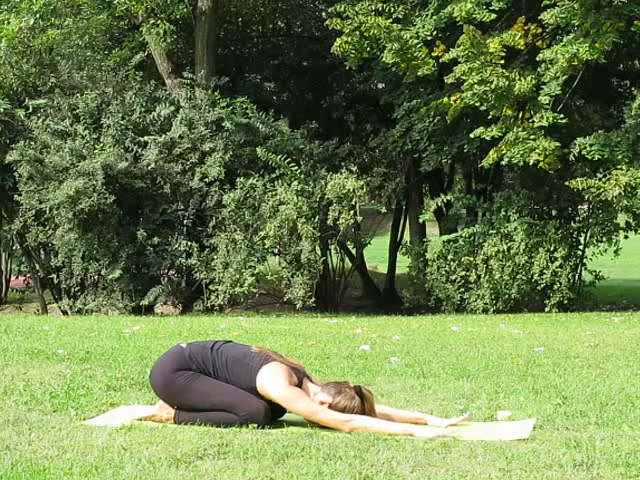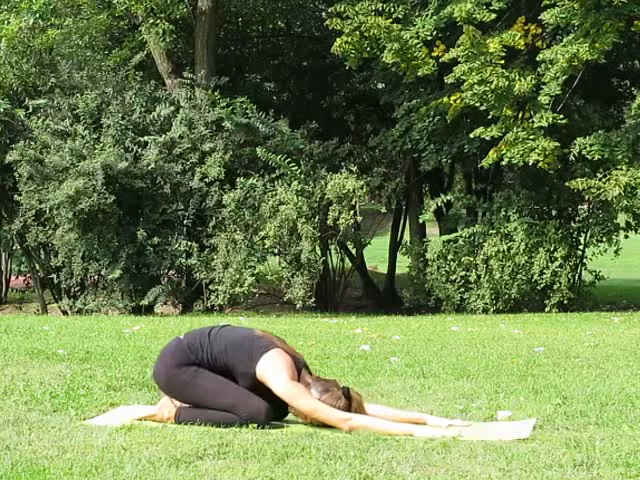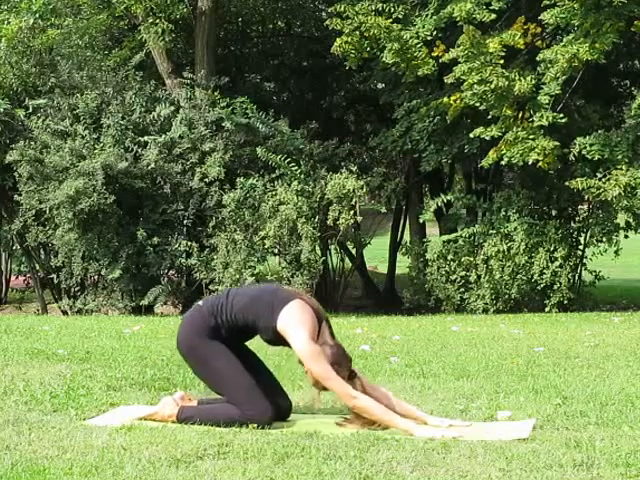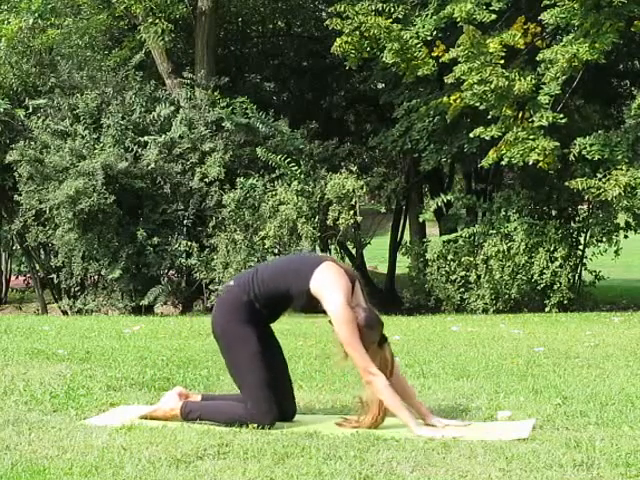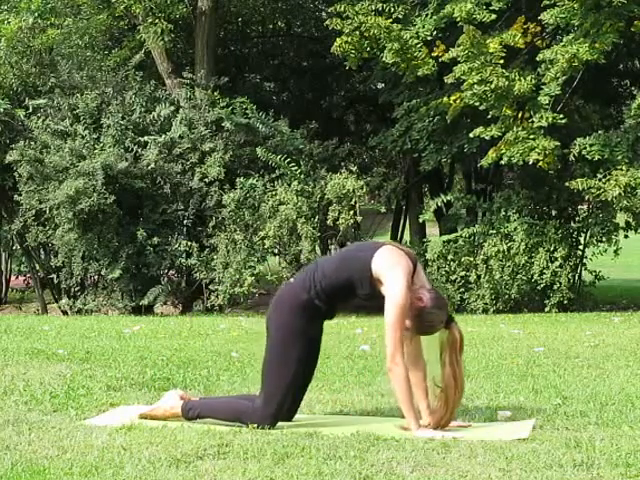
dt=1s
person 1, frame 1
left shoulder: (307, 384)
right shoulder: (283, 387)
left elbow: (369, 408)
right elbow: (348, 422)
left wrist: (431, 419)
right wrist: (415, 430)
left hip: (195, 360)
right hip: (172, 370)
left knee: (273, 410)
right knee: (255, 413)
left ankle: (183, 404)
right ankle: (174, 414)
person 1, frame 2
left shoulder: (304, 379)
right shoulder: (284, 381)
left elbow: (363, 406)
right elbow: (345, 420)
left wrist: (429, 418)
right wrist: (416, 431)
left hip: (200, 359)
right hip: (175, 364)
left knee: (276, 409)
right knee: (256, 413)
left ankle: (190, 402)
right ankle: (174, 413)
person 1, frame 3
left shoulder: (321, 334)
right shoulder: (306, 340)
left elbow: (366, 387)
right elbow: (352, 397)
left wrist: (428, 417)
right wrist: (414, 428)
left hip: (222, 334)
right hip: (199, 332)
left knee: (280, 407)
right knee: (259, 414)
left ankle: (190, 402)
right ankle: (176, 412)
person 1, frame 4
left shoulder: (354, 297)
right shoulder: (339, 302)
left elbow: (386, 365)
right elbow: (370, 372)
left wrist: (427, 415)
right wrist: (416, 426)
left hip: (254, 314)
right hip: (236, 312)
left knee: (284, 410)
right knee: (263, 415)
left ankle: (191, 397)
right ankle: (179, 408)
person 1, frame 5
left shoulder: (415, 284)
right shoulder: (400, 282)
left elbow: (413, 354)
right elbow: (395, 361)
left wrist: (427, 413)
right wrist: (414, 425)
left hip: (310, 311)
right hip: (295, 306)
left knee: (284, 410)
right knee: (265, 415)
left ankle: (191, 399)
right ankle: (179, 407)
